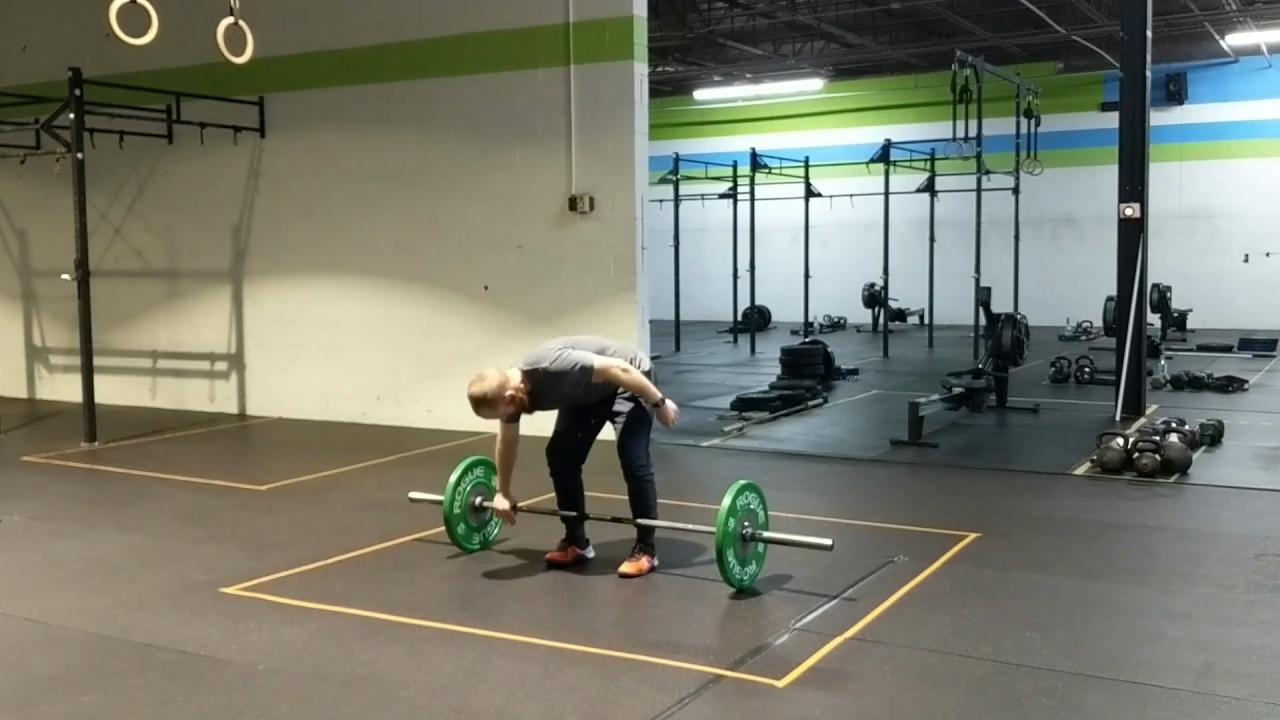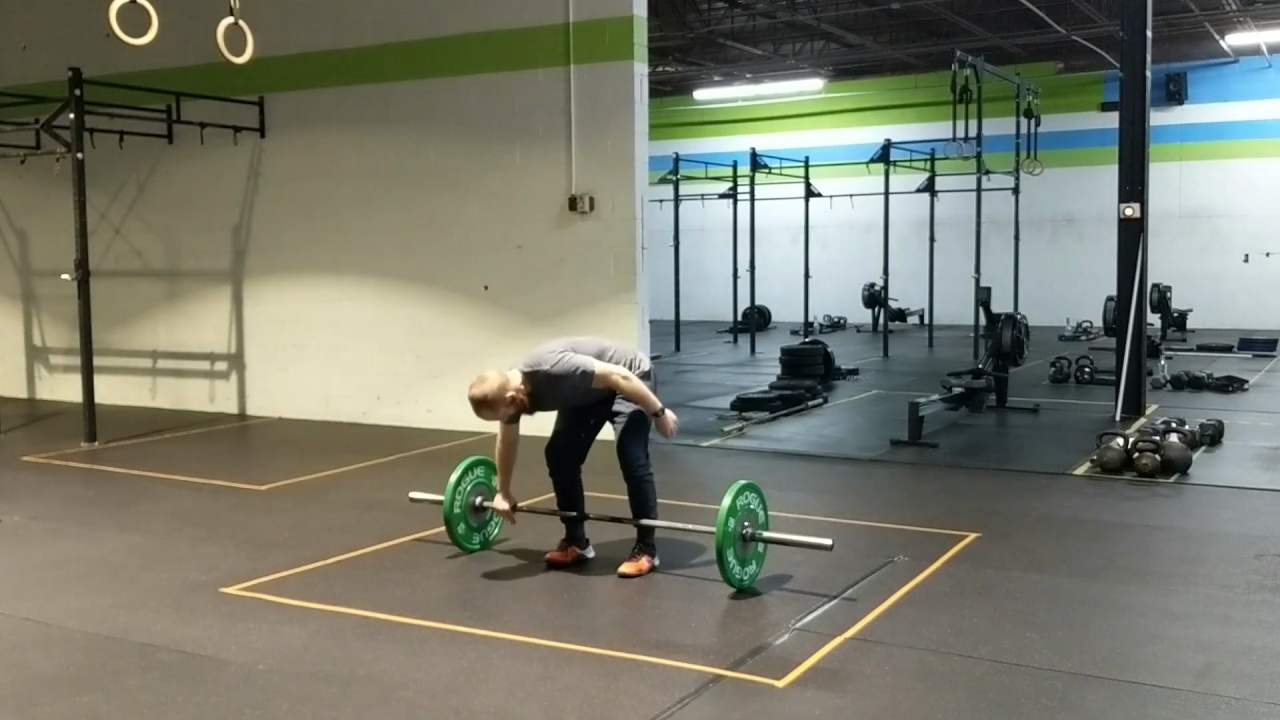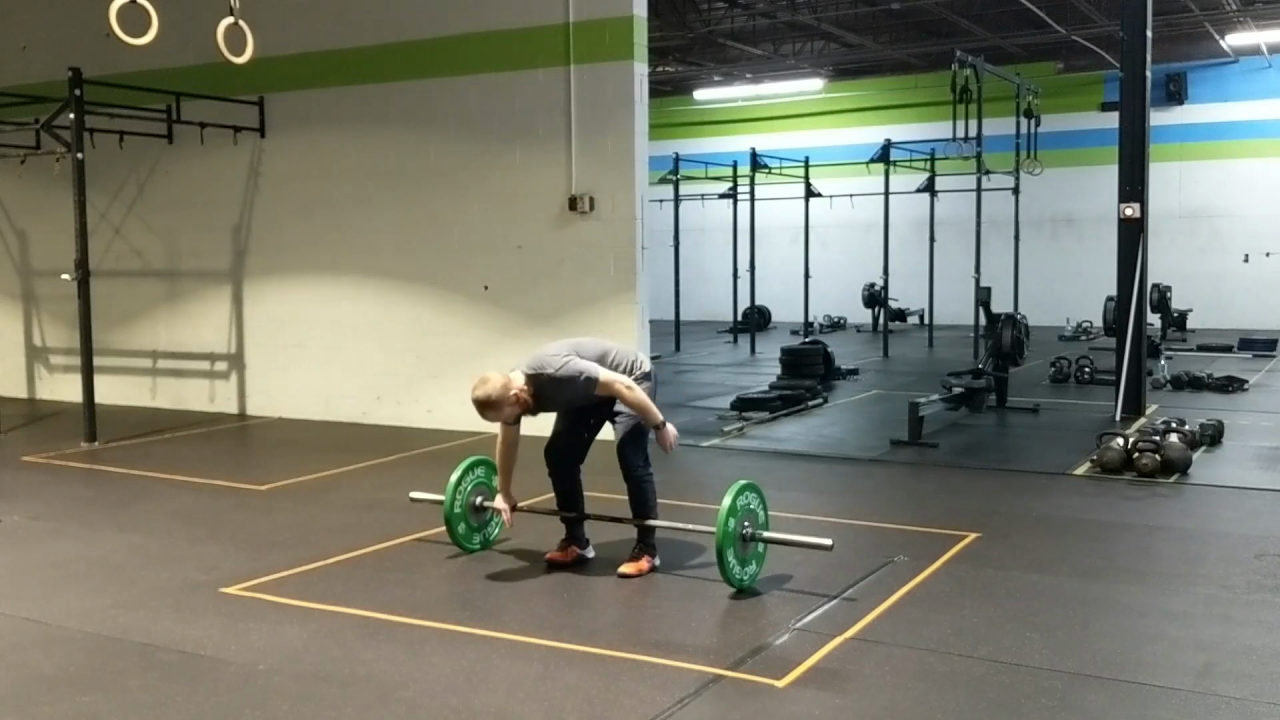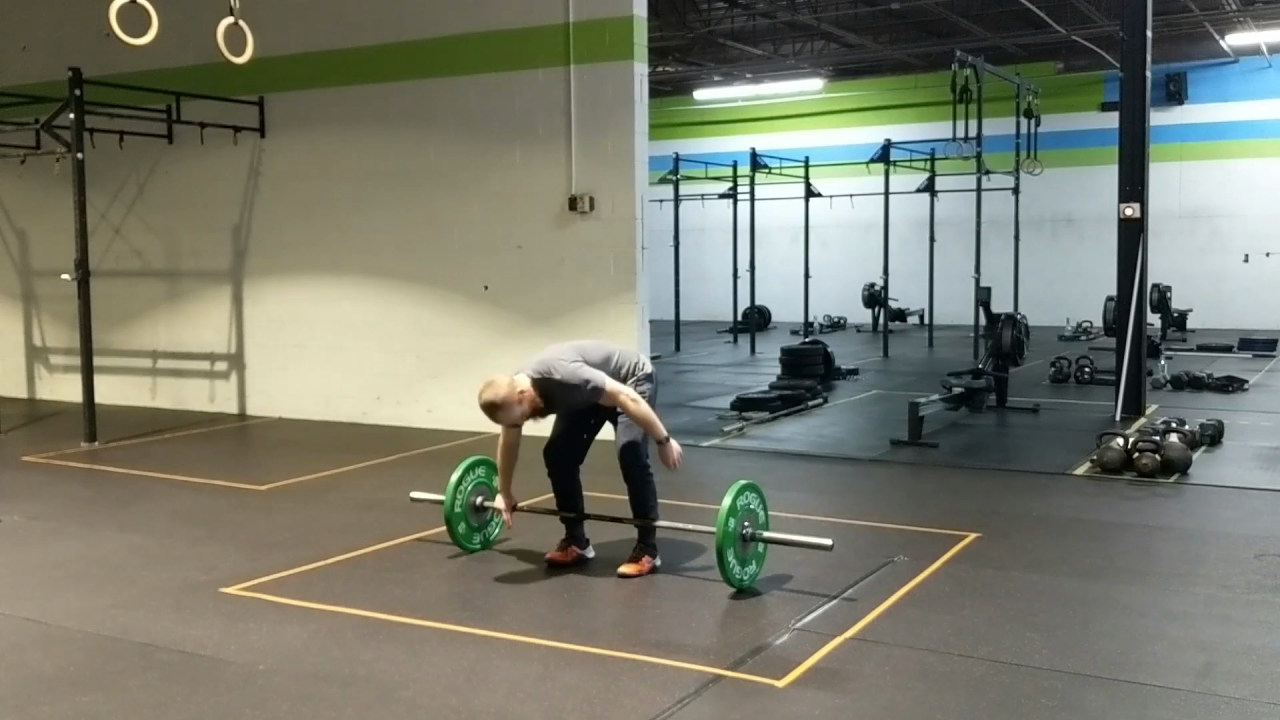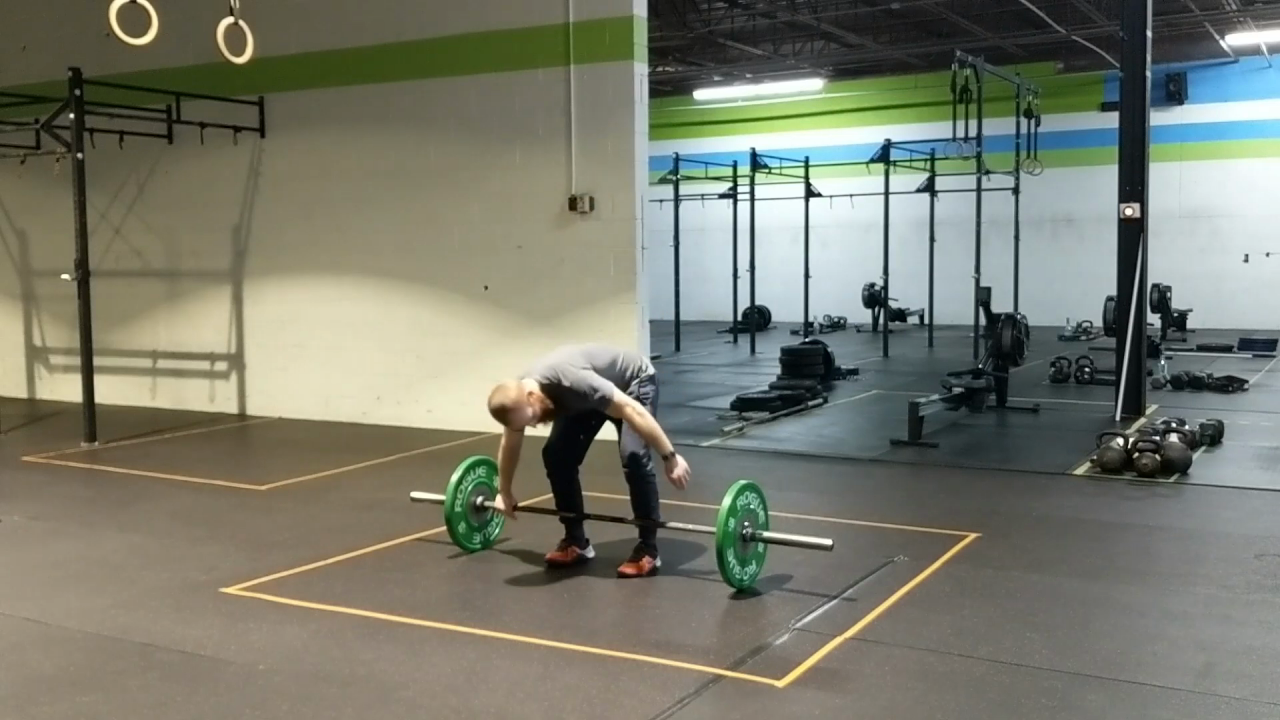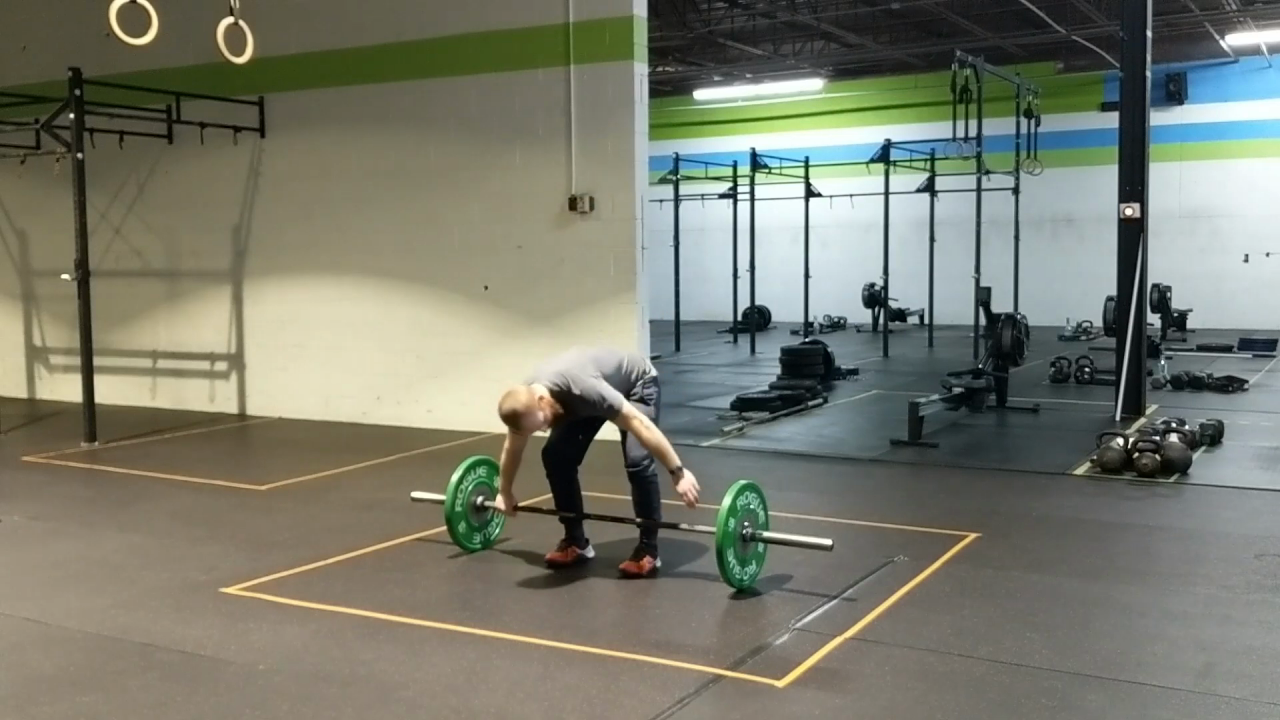
dt=0.1s
person 1, frame 1
left shoulder: (553, 366)
right shoulder: (512, 390)
left elbow: (618, 369)
right elbow: (507, 441)
left wrist: (659, 404)
right wrist: (503, 492)
left hip: (627, 384)
right hip: (586, 394)
left knee: (634, 461)
right knee: (559, 456)
left ankle: (645, 549)
right ankle: (576, 542)
person 1, frame 2
left shoulder: (553, 369)
right shoulder: (508, 390)
left elbow: (620, 376)
right elbow: (507, 442)
left wrist: (659, 413)
right wrist: (503, 492)
left hip: (629, 378)
right hip: (585, 392)
left knee: (632, 460)
right knee: (558, 456)
left ankle: (646, 550)
right ankle: (576, 542)
person 1, frame 3
left shoulder: (556, 372)
right shoulder: (511, 392)
left elbow: (622, 386)
right elbow: (507, 442)
left wrist: (660, 426)
right wrist: (503, 492)
left hip: (632, 377)
right hip: (586, 393)
left knee: (632, 460)
right knee: (557, 455)
left ankle: (646, 549)
right ankle: (576, 542)
person 1, frame 4
left shoulder: (562, 375)
right shoulder: (510, 396)
left elbow: (629, 399)
right elbow: (509, 444)
left wrist: (665, 442)
right wrist: (504, 493)
left hip: (632, 378)
right hip: (587, 394)
left knee: (631, 459)
right knee: (557, 456)
left ankle: (647, 551)
right ankle: (576, 542)
person 1, frame 5
left shoulder: (571, 381)
right shoulder: (518, 400)
left elbow: (633, 412)
right elbow: (509, 445)
left wrist: (670, 457)
right wrist: (504, 492)
left hip: (635, 380)
right hip: (590, 397)
left knee: (633, 461)
right knee: (555, 456)
left ankle: (648, 551)
right ankle: (576, 542)
person 1, frame 6
left shoulder: (582, 388)
right shoulder: (524, 404)
left elbow: (639, 425)
right elbow: (513, 448)
left wrist: (679, 472)
right wrist: (505, 493)
left hip: (636, 381)
left knee: (637, 461)
right knee: (555, 457)
left ankle: (648, 550)
right ankle: (576, 542)
